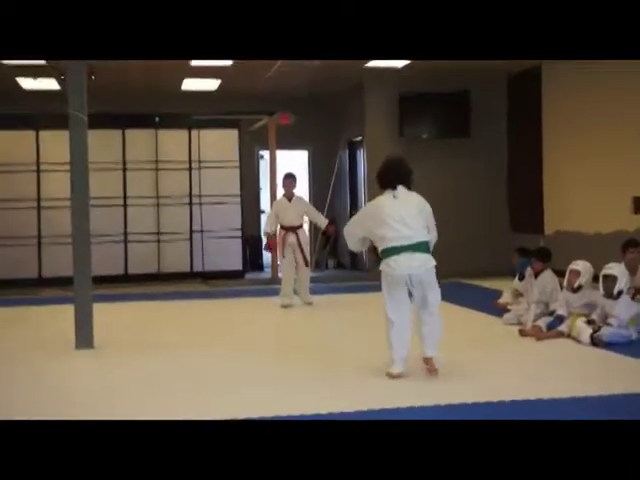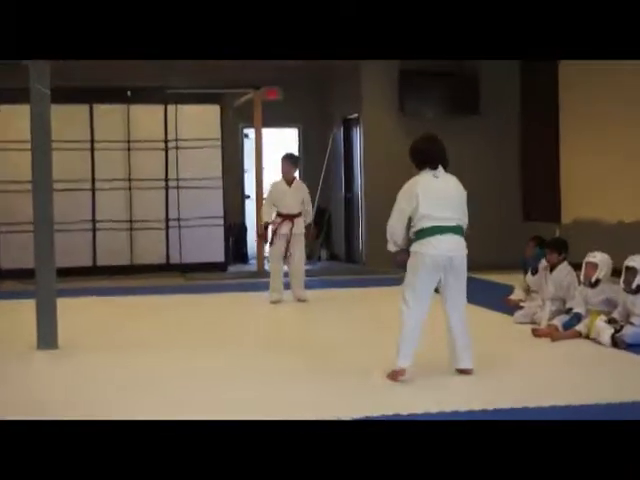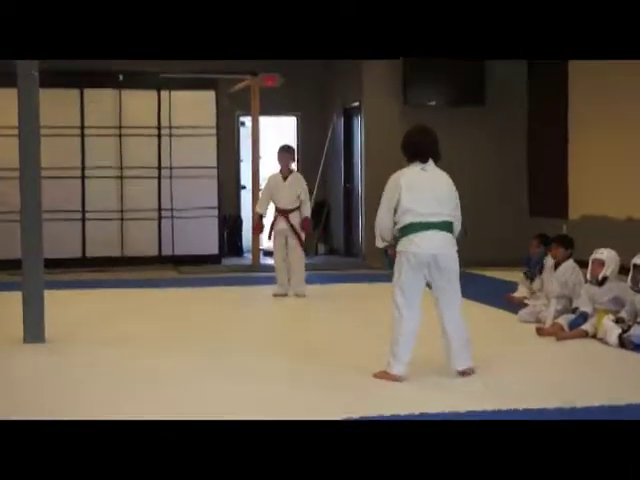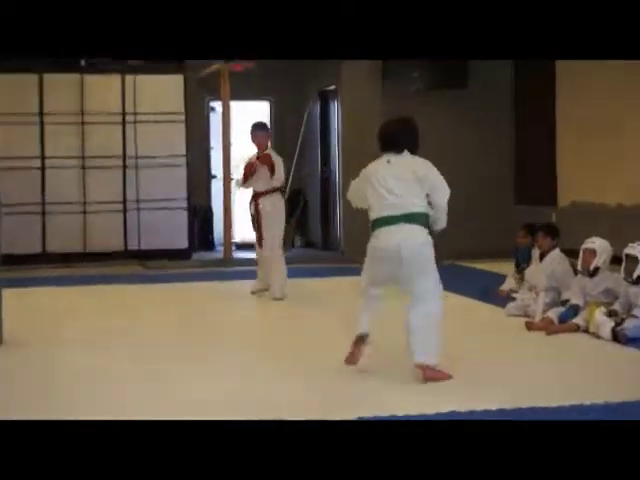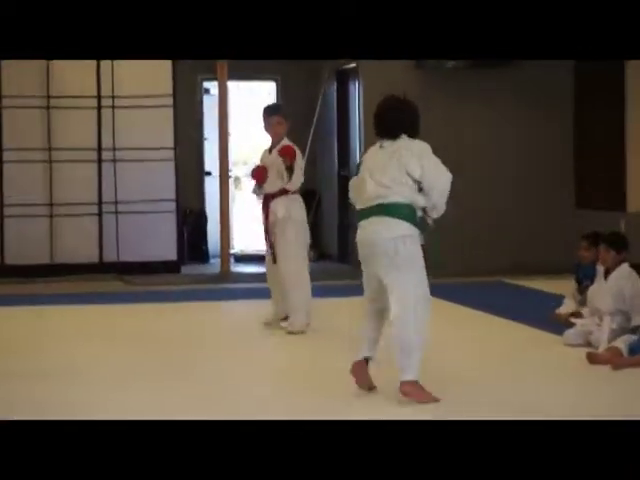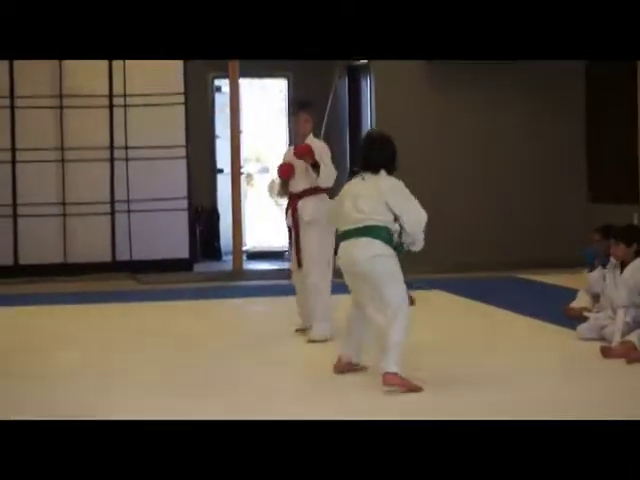
dt=0.5s
person 1, frame 1
left shoulder: (374, 207)
right shoulder: (418, 200)
left elbow: (350, 234)
right elbow: (432, 234)
left wrist: (368, 245)
left hip: (394, 265)
right hip: (422, 261)
left knee: (397, 316)
right knee: (430, 309)
left ankle: (397, 366)
right ankle: (429, 355)
person 1, frame 2
left shoulder: (414, 185)
right shoulder: (456, 184)
left elbow: (396, 223)
right elbow: (463, 220)
left wrist: (399, 249)
left hip: (427, 249)
right hip: (456, 247)
left knee: (413, 307)
right knee: (456, 306)
left ankle: (402, 364)
right ankle: (464, 362)
person 1, frame 3
left shoulder: (399, 178)
right shoulder: (445, 179)
left elbow: (384, 218)
right elbow: (456, 218)
left wrist: (387, 242)
left hip: (412, 245)
right hip: (443, 244)
left knee: (406, 308)
right knee: (450, 305)
left ankle: (397, 367)
right ankle: (462, 362)
person 1, frame 4
left shoulder: (371, 170)
right shoulder: (421, 166)
left elbow: (354, 197)
right elbow: (441, 198)
right wrist: (436, 225)
left hip: (383, 237)
right hip: (415, 237)
left knee: (370, 289)
right knee: (427, 298)
left ankle: (361, 335)
right ankle: (426, 362)
person 1, frame 5
left shoulder: (370, 155)
right shoulder: (416, 150)
left elbow: (356, 193)
right elbow: (438, 183)
right wrist: (432, 209)
left hip: (367, 230)
right hip: (397, 231)
left knee: (376, 302)
right knee: (410, 306)
left ankle: (362, 360)
person 1, frame 6
left shoulder: (350, 186)
right shoulder: (391, 185)
left elbow: (336, 218)
right elbow: (415, 220)
right wrist: (413, 241)
left hip: (347, 250)
right hip: (374, 250)
left knee: (363, 305)
right knee: (395, 309)
left ankle: (346, 357)
right ankle: (391, 371)
person 2, frame 1
left shoulder: (301, 201)
right shoulder: (277, 203)
left elbow: (313, 214)
right elbow: (271, 221)
left wrist: (327, 225)
right wrist: (269, 237)
left hip: (300, 236)
right hip: (285, 238)
left knee: (303, 267)
right knee: (287, 269)
left ankle: (305, 296)
person 2, frame 2
left shoulder: (302, 186)
right shoulder: (275, 186)
left elbow: (307, 207)
right elbow: (268, 206)
left wrist: (308, 225)
right wrist: (265, 227)
left hip: (297, 226)
right hip: (280, 226)
left knee: (298, 261)
right knee: (276, 261)
left ankle: (299, 293)
right ankle: (276, 294)
person 2, frame 3
left shoulder: (299, 179)
right shoulder: (272, 179)
left elbow: (306, 200)
right elbow: (264, 199)
left wrist: (306, 219)
right wrist: (258, 219)
left hip: (295, 220)
right hip: (279, 220)
left knee: (296, 254)
right knee: (279, 256)
left ankle: (298, 288)
right ankle: (282, 287)
person 2, frame 4
left shoulder: (274, 158)
right shoulder: (252, 159)
left elbow: (279, 180)
right elbow: (243, 183)
left wrist: (270, 168)
right wrist: (246, 175)
left hip: (272, 204)
right hip: (258, 204)
left knee: (273, 246)
right knee: (261, 246)
left ankle: (278, 288)
right ankle: (264, 282)
person 2, frame 5
left shoulder: (291, 150)
right shoulder: (266, 154)
left elbow: (295, 183)
right elbow: (260, 189)
left wrist: (289, 165)
right wrist: (259, 180)
left hip: (289, 210)
right hip: (272, 210)
left knee: (292, 265)
right knee: (274, 265)
person 2, frame 6
left shoulder: (319, 146)
right shoulder: (290, 153)
left elbow: (328, 179)
right elbow: (284, 190)
left wrist: (313, 163)
right wrist: (283, 181)
left hip: (315, 209)
right hip: (296, 211)
left knee: (315, 270)
right knee: (300, 268)
left ankle: (321, 326)
right ankle: (310, 319)
